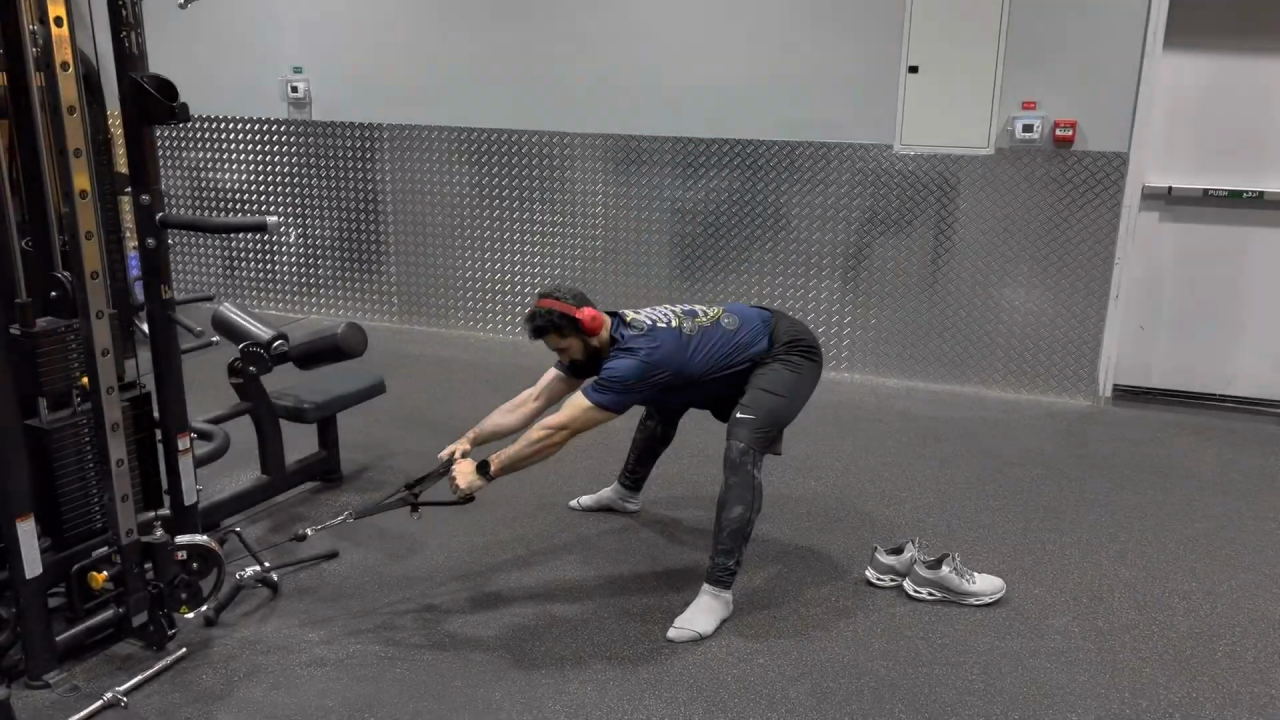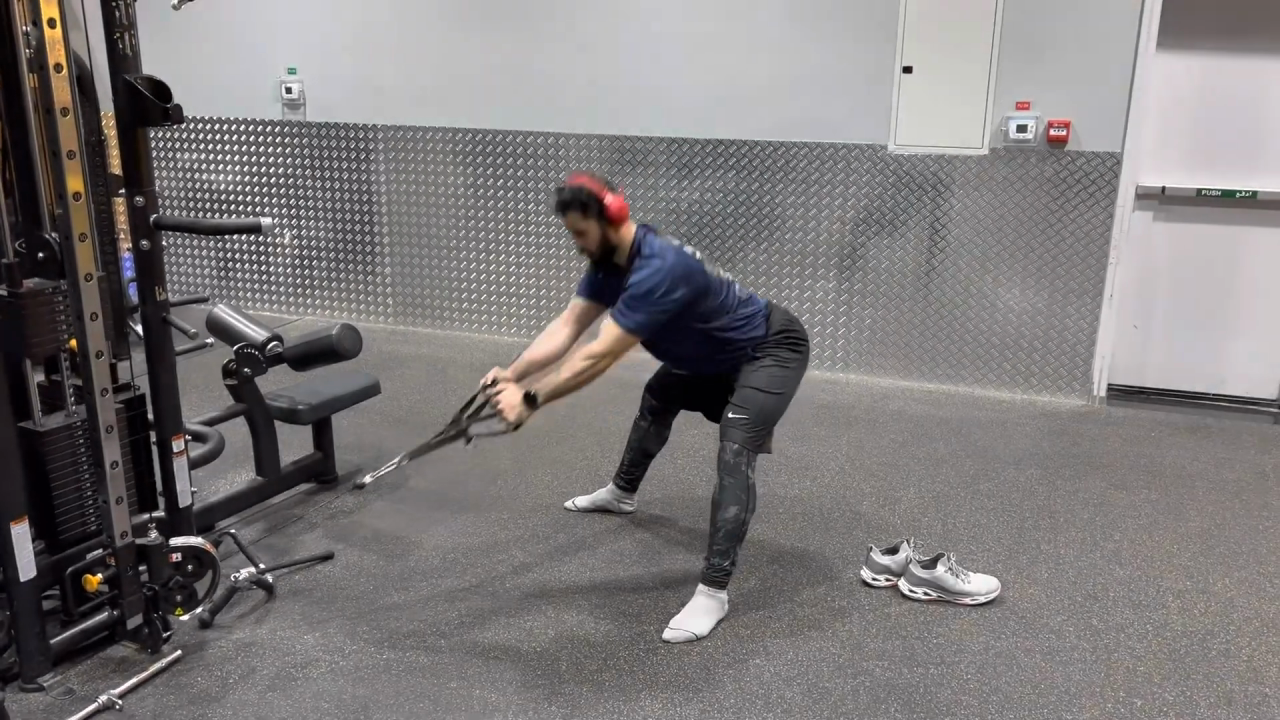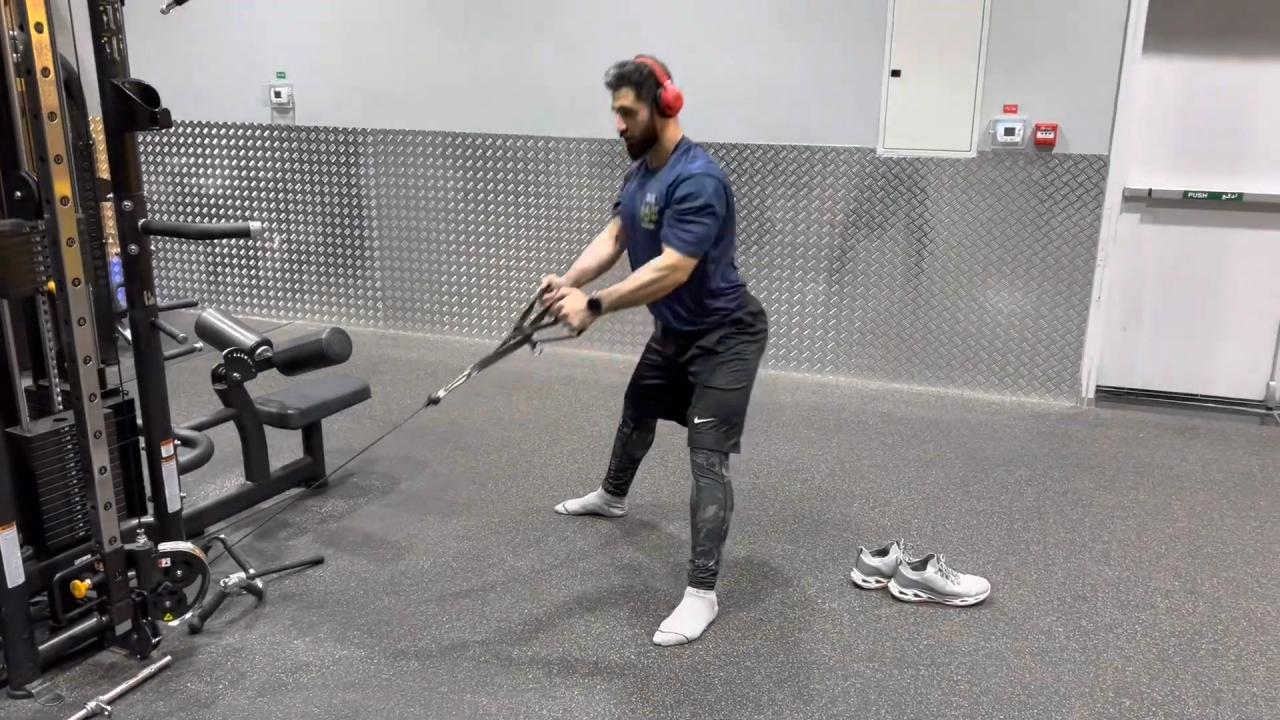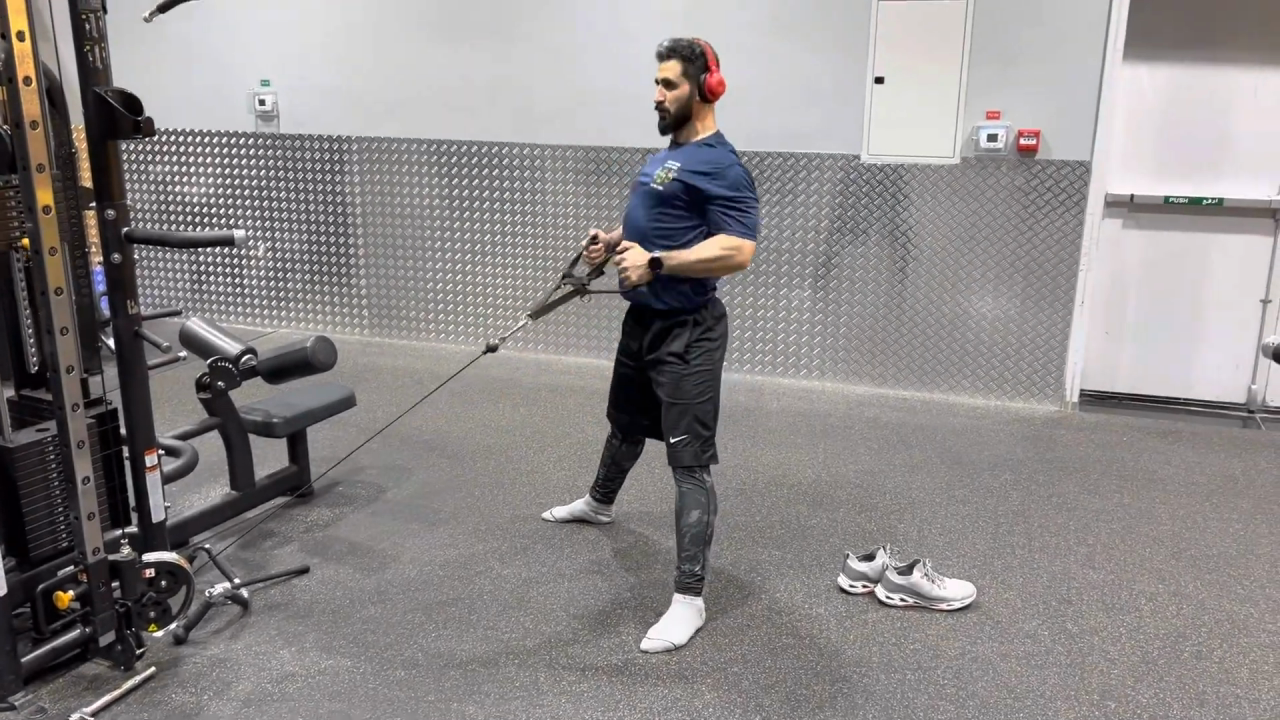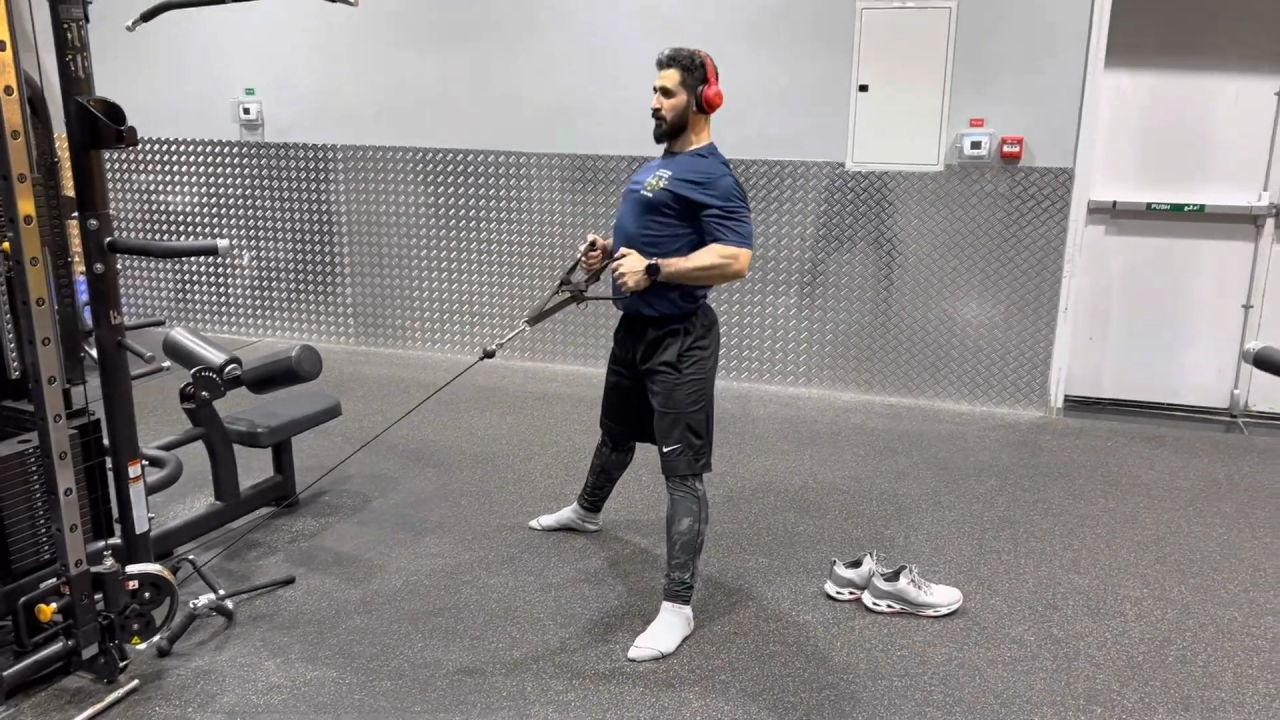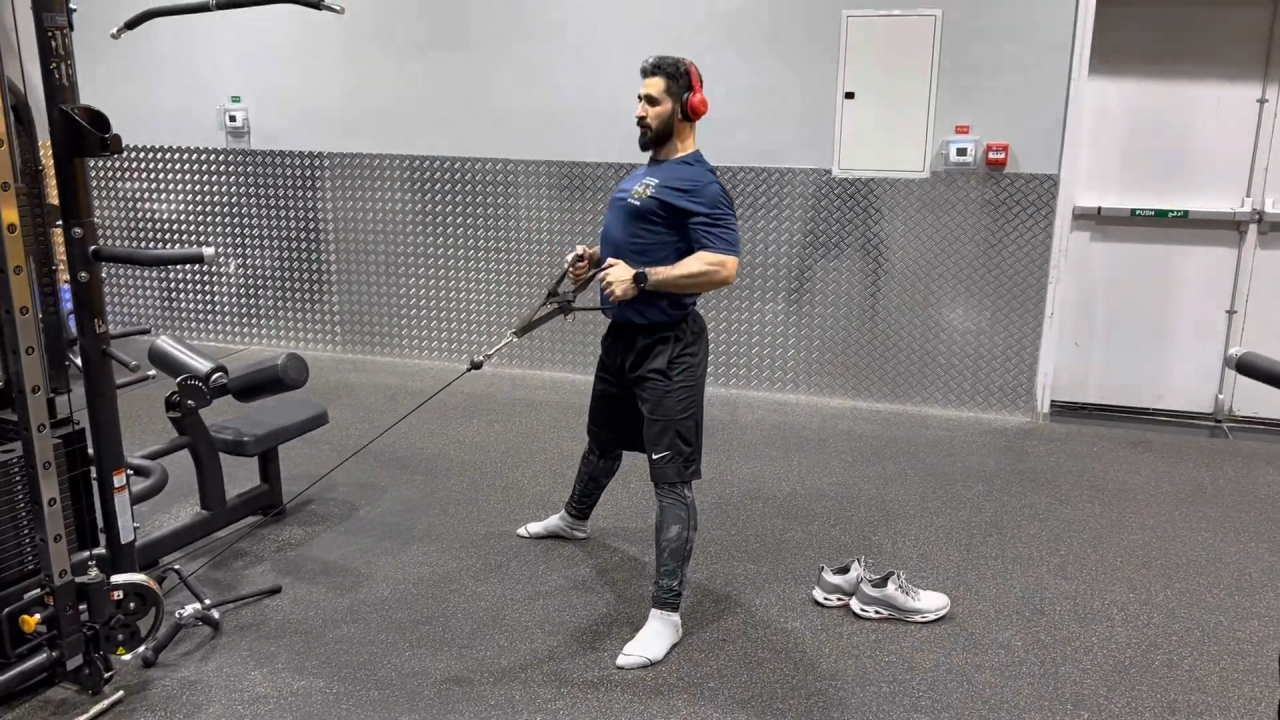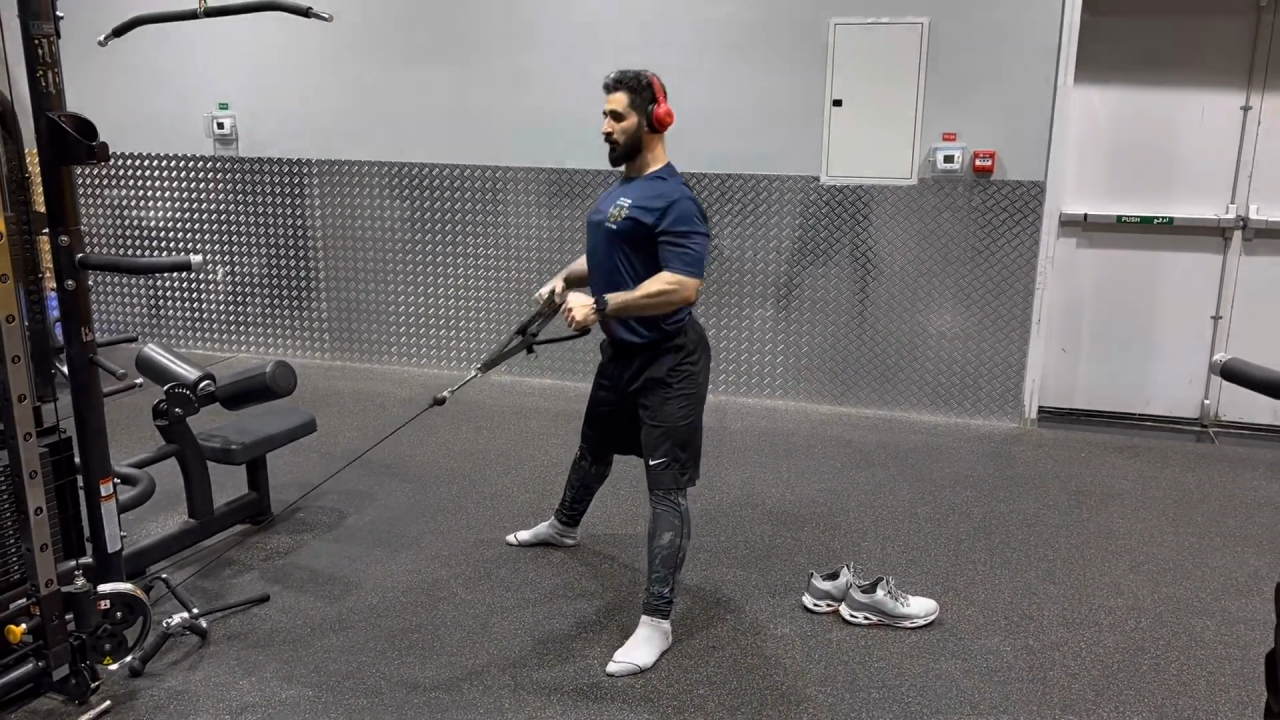
dt=0.4s
person 1, frame 1
left shoulder: (636, 357)
right shoulder: (603, 336)
left elbow: (558, 429)
right elbow: (535, 399)
left wrist: (484, 471)
right wrist: (469, 440)
left hip: (786, 354)
right hip: (745, 347)
left knee: (740, 451)
right knee: (661, 400)
left ankle: (717, 592)
right ankle: (626, 492)
person 1, frame 2
left shoulder: (659, 269)
right shoulder: (612, 261)
left elbow: (599, 356)
right elbow: (568, 325)
left wrist: (530, 399)
right wrist: (511, 374)
left hip: (772, 350)
right hip: (714, 354)
left knee: (734, 453)
right knee: (657, 402)
left ankle: (713, 592)
right ankle: (622, 493)
person 1, frame 3
left shoulder: (696, 179)
right shoulder: (640, 171)
left elbow: (672, 269)
right elbow: (613, 237)
left wrist: (594, 305)
right wrist: (569, 279)
left hip: (727, 335)
right hip: (676, 330)
left knee: (707, 456)
right knee: (637, 410)
left ankle: (701, 593)
right ankle: (612, 496)
person 1, frame 4
left shoulder: (720, 166)
right shoulder: (668, 154)
left elbow: (738, 251)
left wrist: (655, 262)
right wrist: (613, 239)
left hip: (688, 331)
right hip: (642, 320)
left knee: (688, 462)
right knee: (626, 425)
left ankle: (689, 600)
right ankle: (599, 502)
person 1, frame 5
left shoulder: (711, 176)
right shoulder: (660, 164)
left elbow: (735, 259)
left wrist: (653, 269)
right wrist: (609, 247)
left hip: (679, 338)
right hip: (634, 327)
left knee: (682, 469)
right knee: (616, 432)
left ankle: (678, 607)
right ankle: (587, 510)
person 1, frame 6
left shoulder: (697, 183)
right shoulder: (645, 171)
left elbow: (723, 265)
left wrist: (641, 279)
right wrist: (595, 256)
left hip: (668, 346)
right hip: (622, 335)
left knee: (671, 478)
right knee: (602, 440)
left ankle: (666, 615)
right ankle: (574, 518)
person 1, frame 7
left shoulder: (672, 199)
right shoulder: (621, 187)
left elbow: (683, 286)
left wrist: (601, 304)
right wrist: (567, 277)
left hip: (668, 359)
right hip: (621, 351)
left knee: (666, 487)
right knee: (594, 448)
left ankle: (656, 622)
right ankle: (565, 525)
